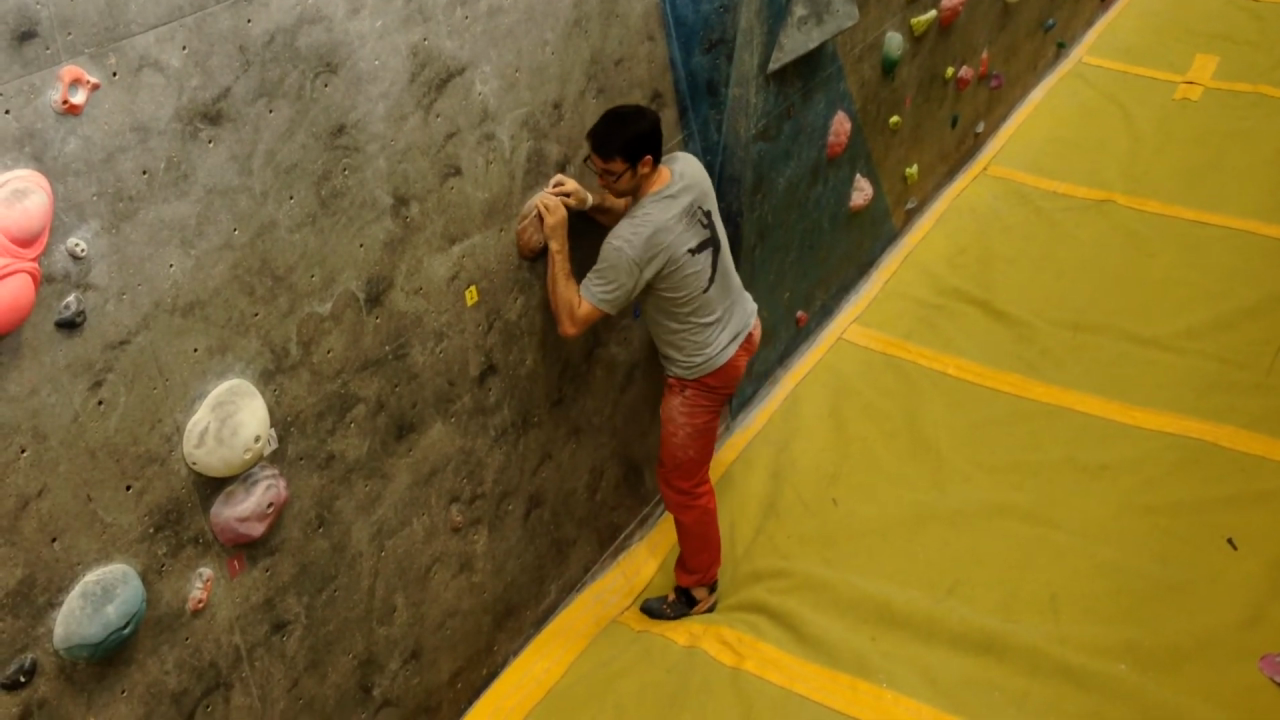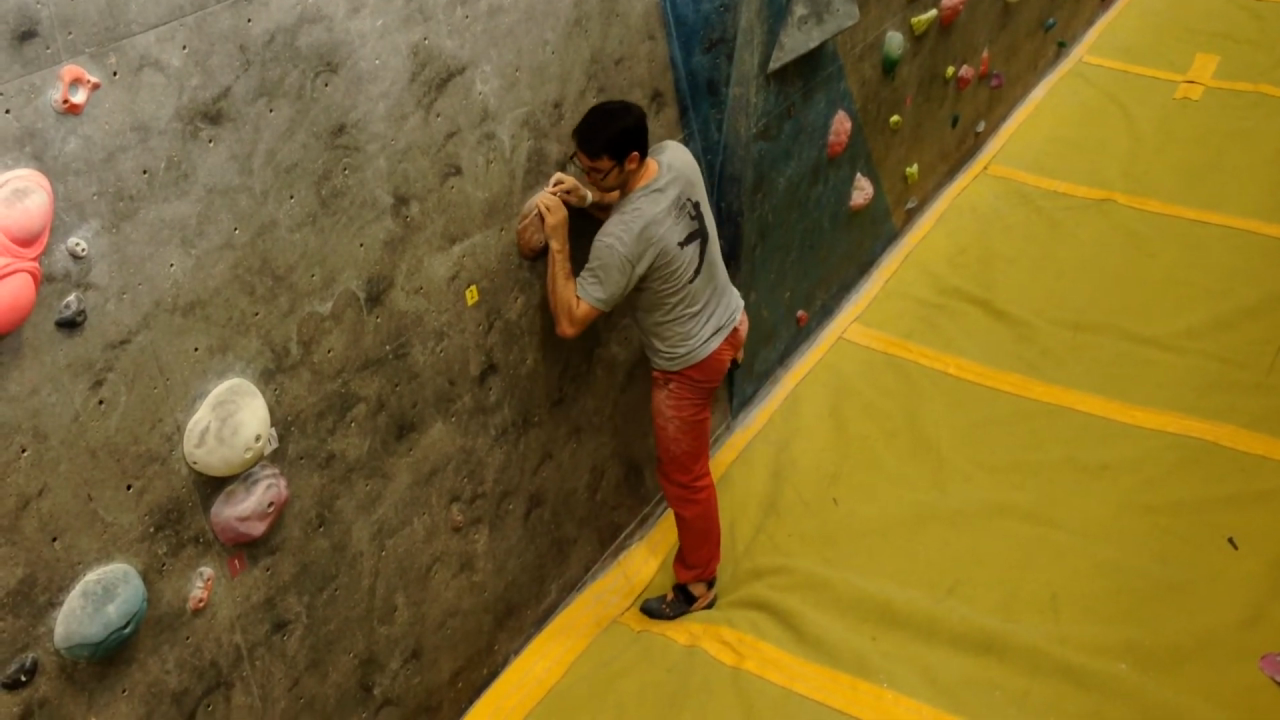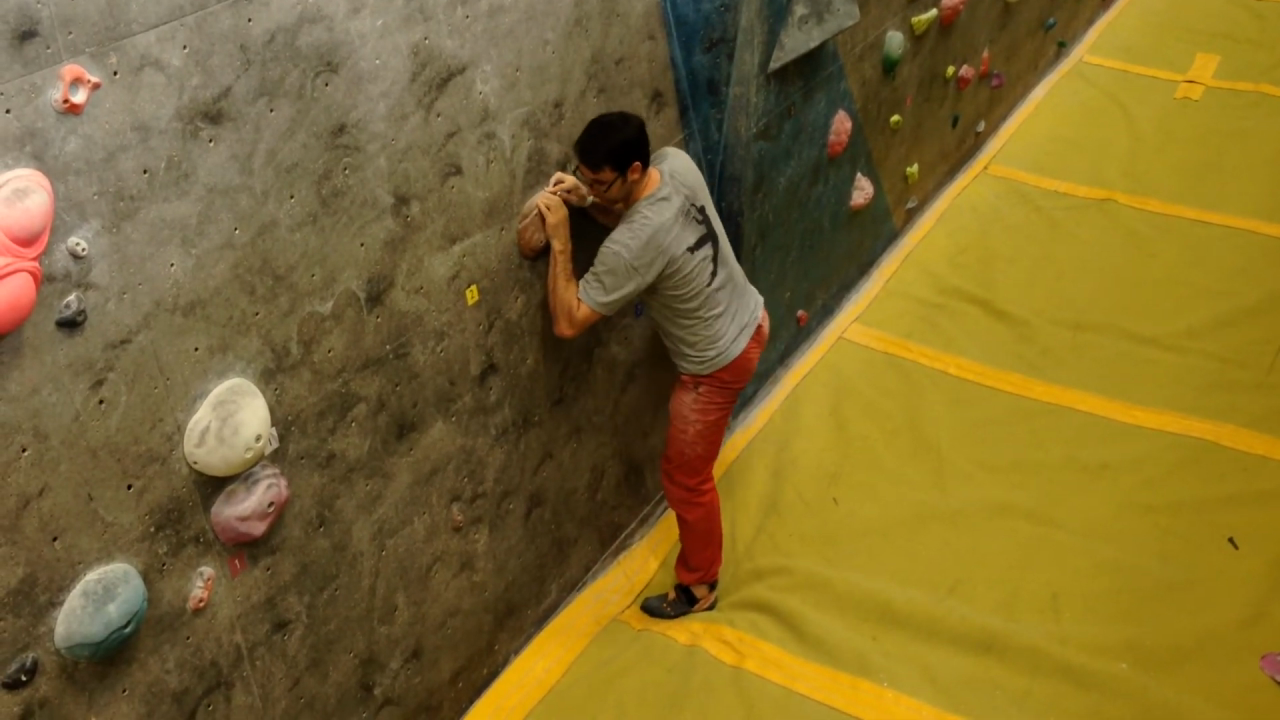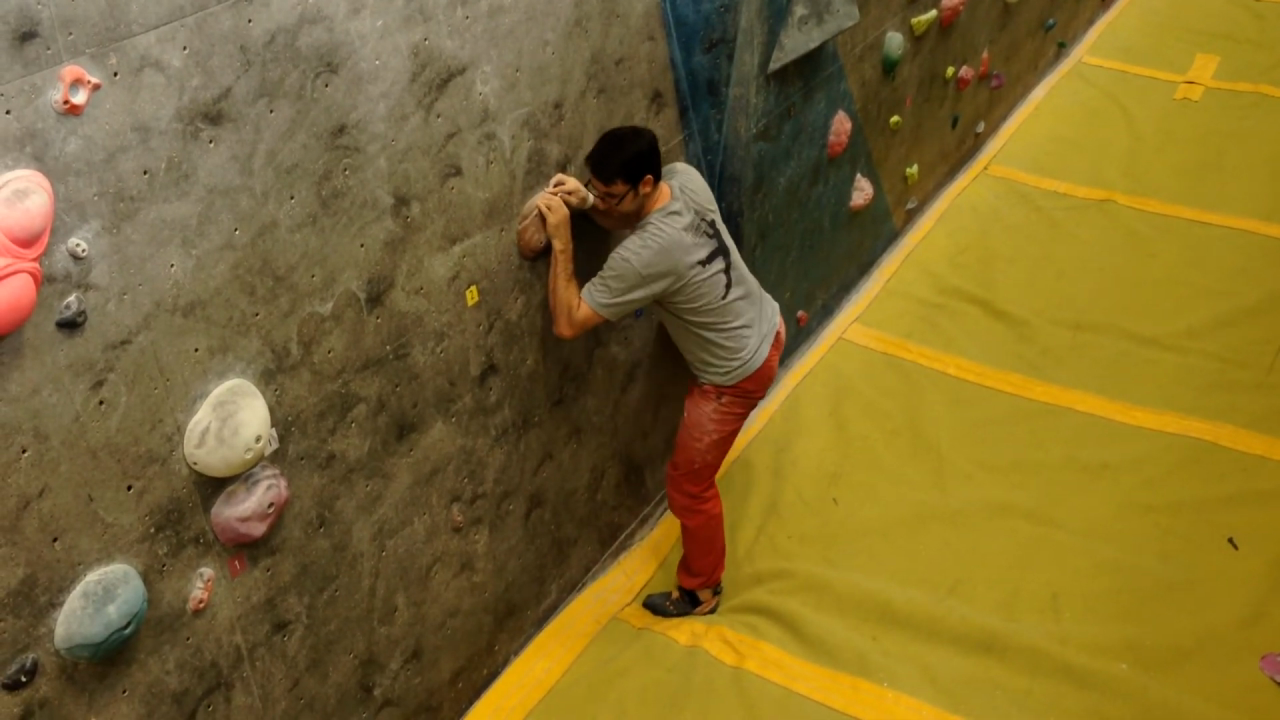
dt=0.3s
person 1, frame 1
left shoulder: (631, 244)
right shoulder: (688, 167)
left elbow: (571, 321)
left wrist: (557, 241)
right wrist: (591, 202)
left hip: (705, 370)
right hip: (744, 327)
left knee: (682, 483)
left ankle: (698, 589)
person 1, frame 2
left shoulder: (622, 240)
right shoulder: (677, 156)
left elbow: (569, 322)
left wrist: (558, 240)
right wrist: (590, 199)
left hip: (691, 361)
right hip: (729, 320)
left knee: (682, 477)
left ankle: (697, 585)
person 1, frame 3
left shoulder: (631, 247)
right shoulder: (677, 163)
left elbow: (567, 322)
left wrist: (559, 239)
right wrist: (587, 201)
left hip: (716, 364)
right hip: (749, 320)
left knee: (686, 479)
left ankle: (698, 586)
person 1, frame 4
left shoulder: (643, 257)
right shoulder: (685, 177)
left elbow: (567, 323)
right elbow: (637, 219)
left wrist: (561, 241)
right wrist: (588, 203)
left hip: (738, 373)
right hip: (766, 327)
left knee: (687, 484)
left ankle: (700, 590)
